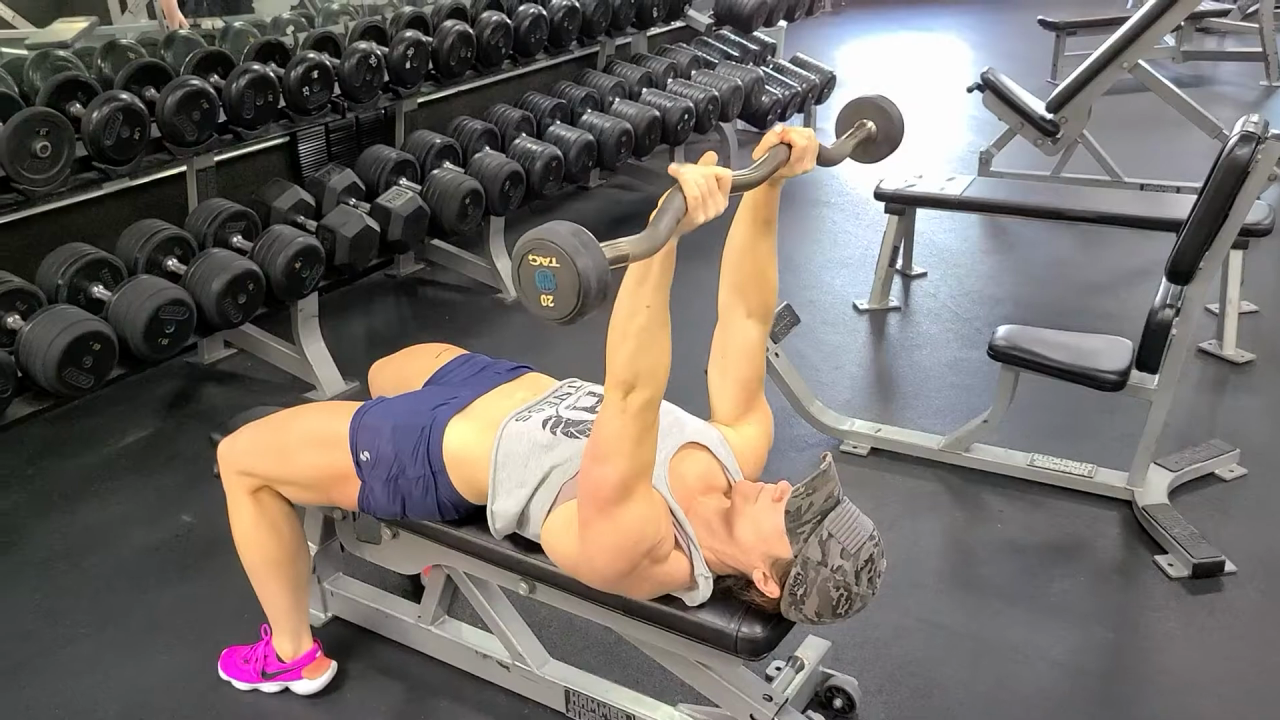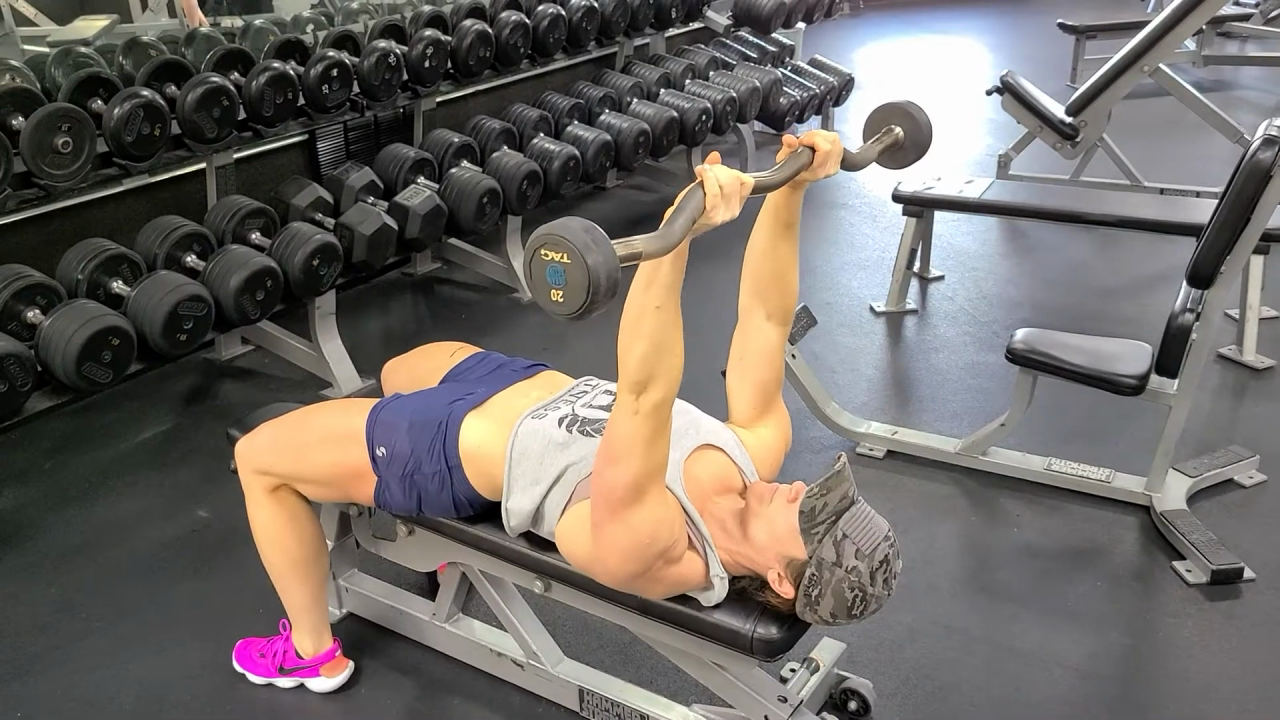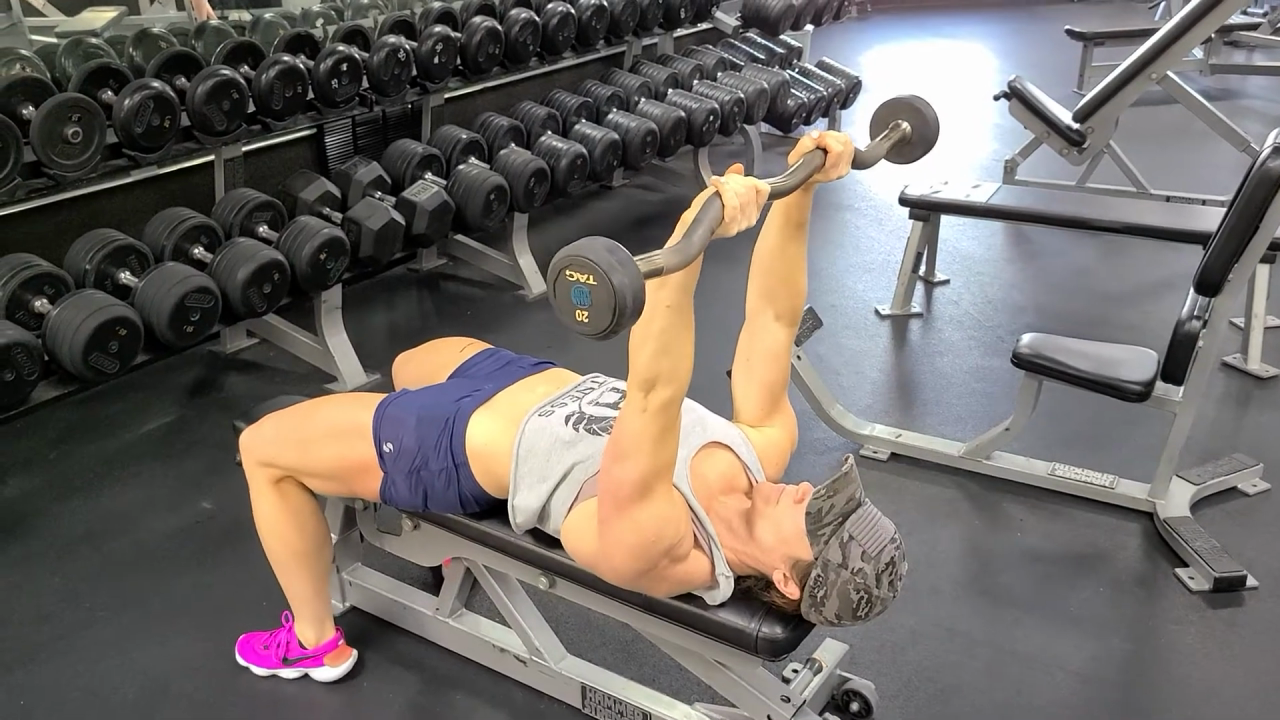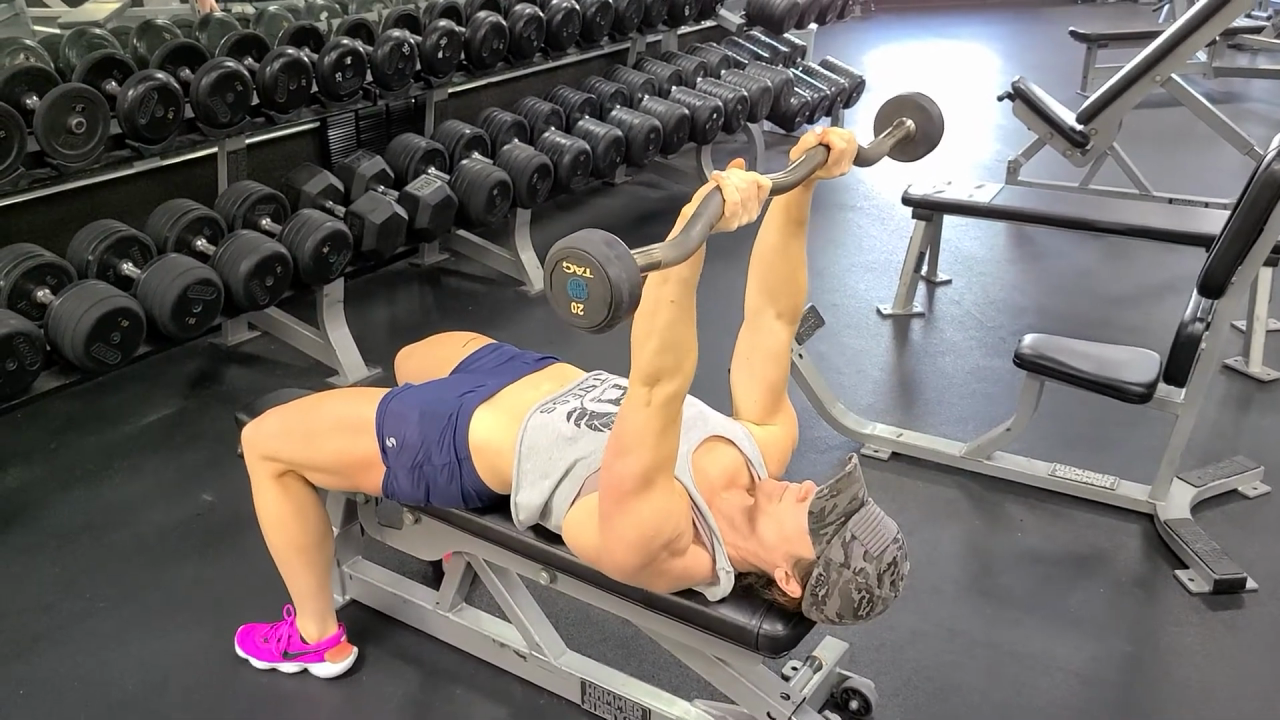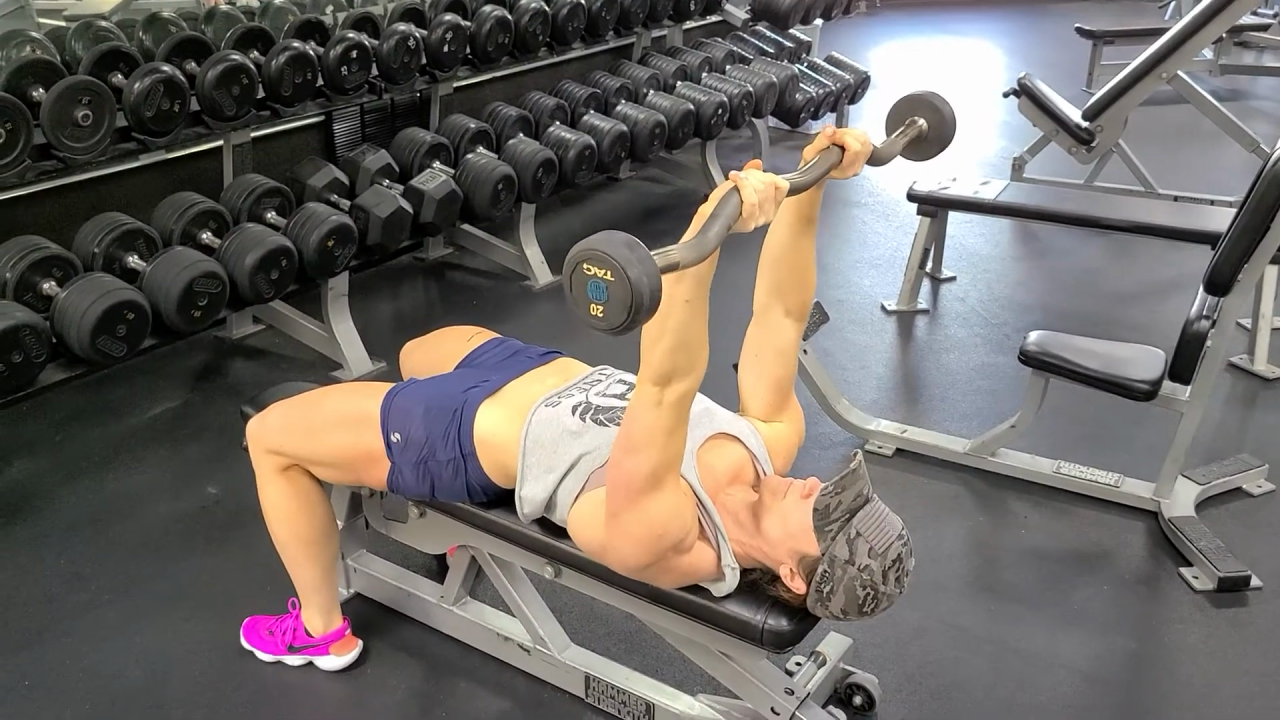
dt=0.5s
person 1, frame 1
left shoulder: (641, 548)
right shoulder: (740, 453)
left elbow: (632, 395)
right elbow: (745, 318)
left wrist: (667, 229)
right wrist: (767, 182)
left hip: (439, 456)
left knee: (239, 455)
right knee: (383, 376)
left ankle: (293, 654)
person 1, frame 2
left shoulder: (655, 549)
right shoulder: (758, 452)
left elbow: (644, 396)
right elbow: (765, 319)
left wrist: (678, 231)
right wrist: (791, 188)
left knee: (259, 454)
right knee: (397, 373)
left ankle: (312, 653)
person 1, frame 3
left shoulder: (658, 547)
right shoulder: (764, 452)
left elbow: (653, 393)
right elbow: (772, 320)
left wrist: (693, 233)
right wrist: (799, 186)
left hip: (462, 445)
left knee: (262, 445)
right knee: (408, 366)
left ankle: (314, 642)
person 1, frame 4
left shoulder: (662, 541)
right shoulder: (765, 448)
left elbow: (656, 388)
right elbow: (772, 318)
left wrist: (696, 227)
right wrist: (798, 185)
left hip: (464, 441)
left knee: (265, 439)
right knee: (411, 360)
left ankle: (316, 636)
person 1, frame 5
left shoulder: (668, 539)
right shoulder: (771, 445)
left elbow: (667, 386)
right elbow: (780, 315)
left wrist: (711, 228)
right wrist: (809, 183)
left knee: (269, 433)
right knee: (416, 353)
left ankle: (321, 630)
